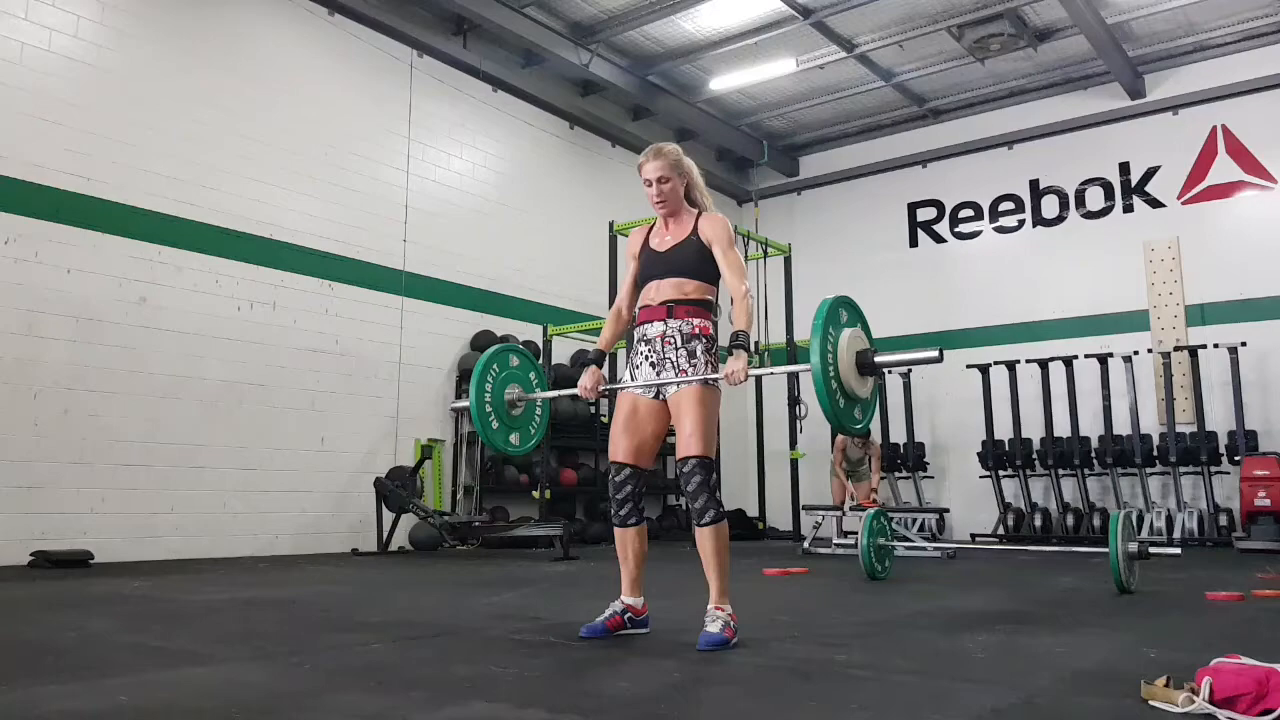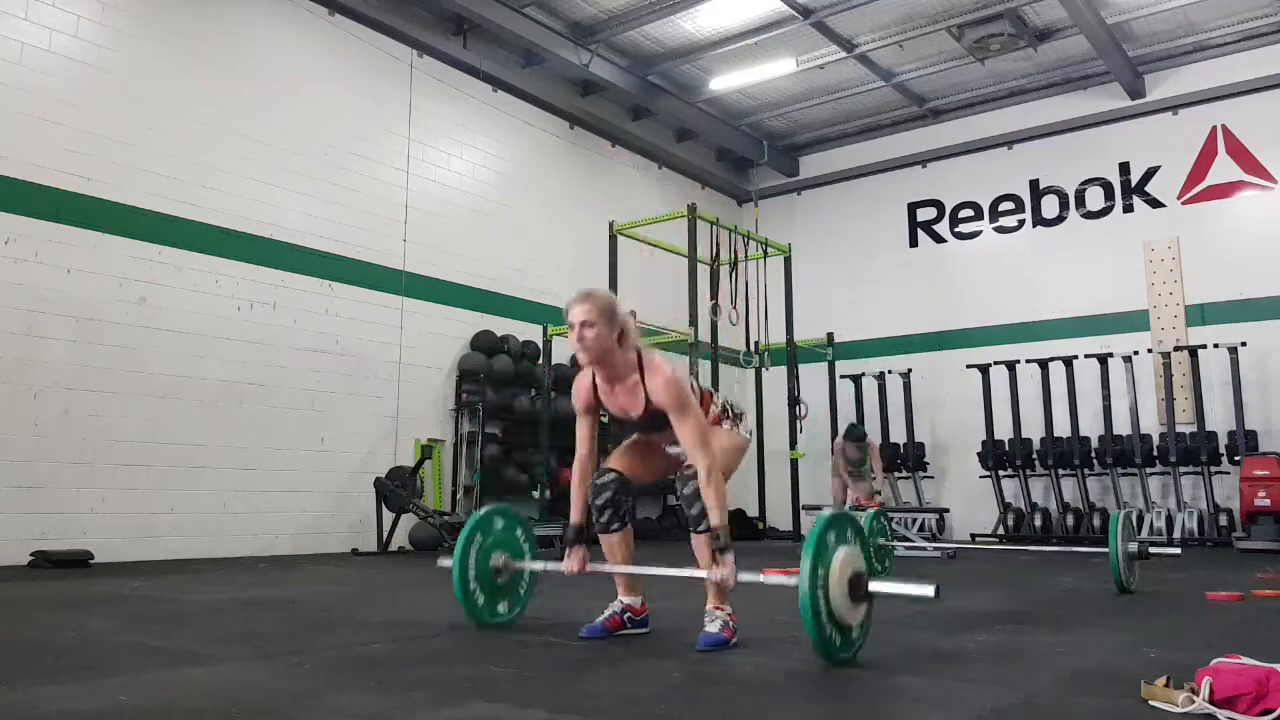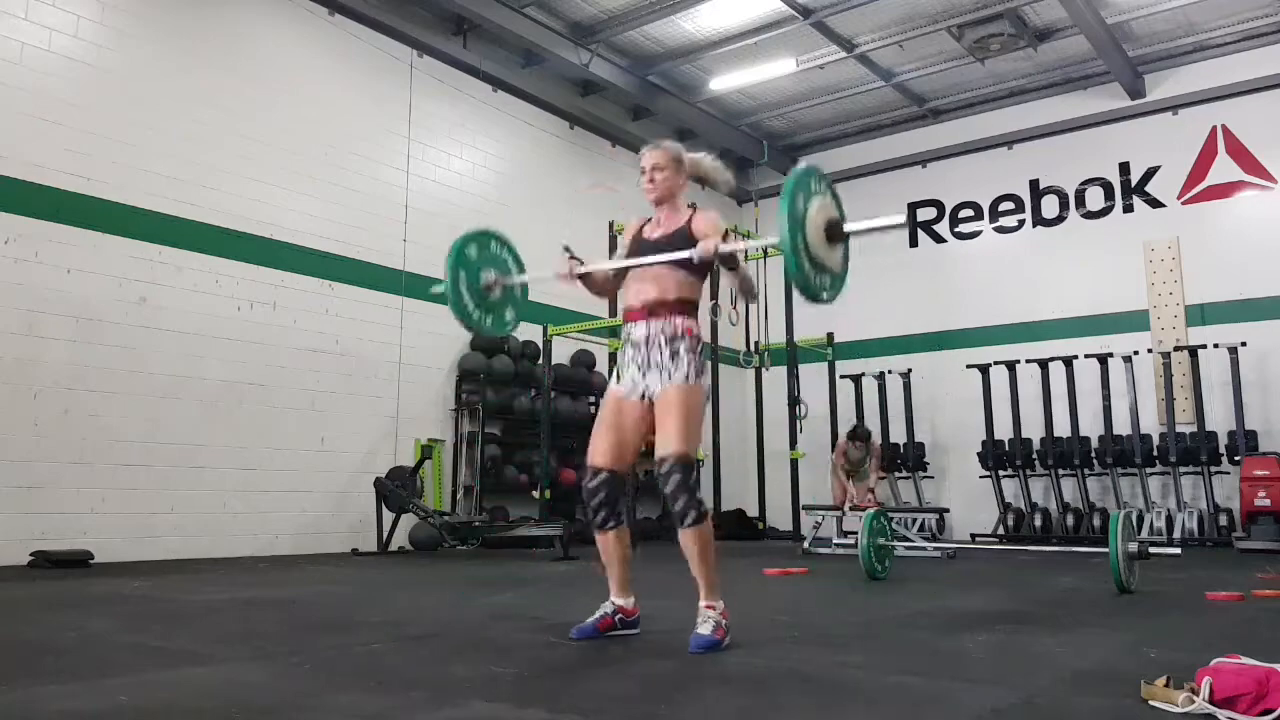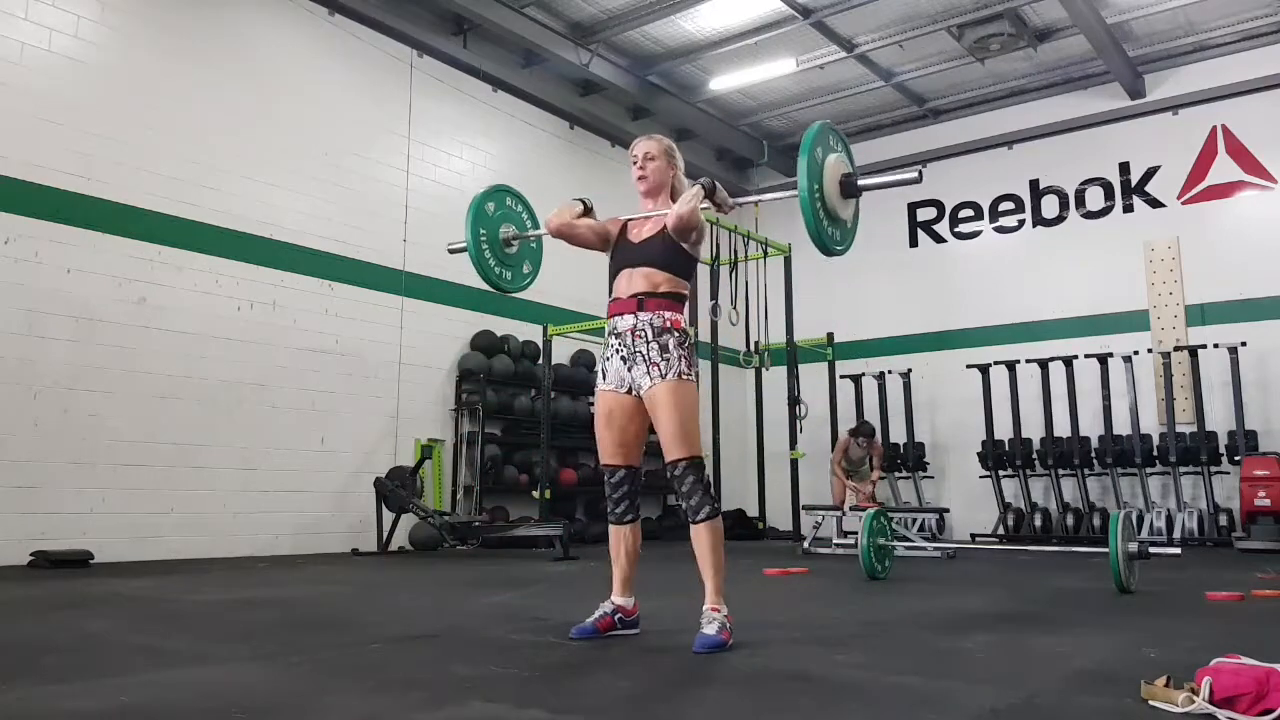
dt=0.5s
person 1, frame 1
left shoulder: (711, 225)
right shoulder: (640, 238)
left elbow: (739, 291)
right elbow: (621, 308)
left wrist: (740, 348)
right wrist: (596, 361)
left hip: (691, 346)
right hip: (643, 352)
left knee: (695, 475)
right knee: (622, 480)
left ankle: (720, 610)
right ankle: (631, 604)
person 1, frame 2
left shoulder: (661, 376)
right shoulder: (585, 385)
left elbow: (704, 463)
right elbow: (583, 463)
right wrist: (575, 540)
left hip: (718, 426)
right hip: (660, 437)
left knee: (694, 488)
right knee: (607, 487)
left ankle: (719, 613)
right ankle: (630, 604)
person 1, frame 3
left shoulder: (699, 221)
right shoulder: (636, 230)
left elbow: (713, 249)
right elbow: (606, 287)
left wrist: (714, 249)
right wrist: (581, 271)
left hip: (678, 353)
right hip: (634, 357)
left knee: (674, 477)
right knee: (599, 483)
left ankle: (712, 610)
right ankle: (621, 604)
person 1, frame 4
left shoulder: (686, 221)
right shoulder: (618, 228)
left elbow: (678, 218)
right elbow: (556, 226)
left wrist: (704, 193)
right wrist: (582, 206)
left hip: (663, 342)
right hip: (617, 347)
left knee: (686, 475)
right knee: (617, 483)
left ankle: (716, 611)
right ankle: (622, 604)
